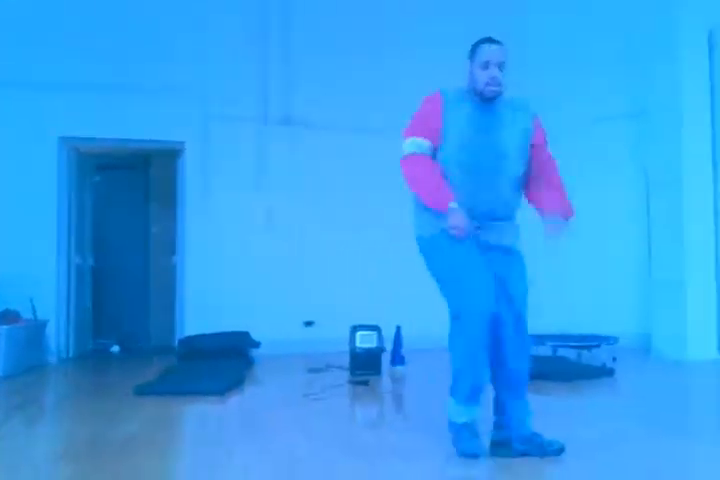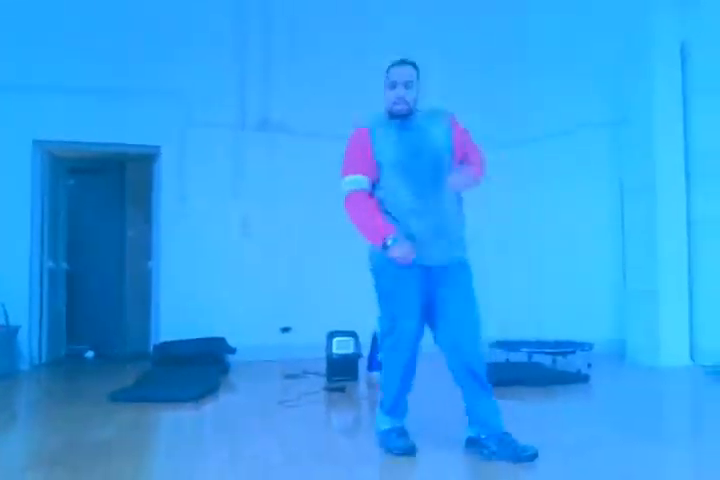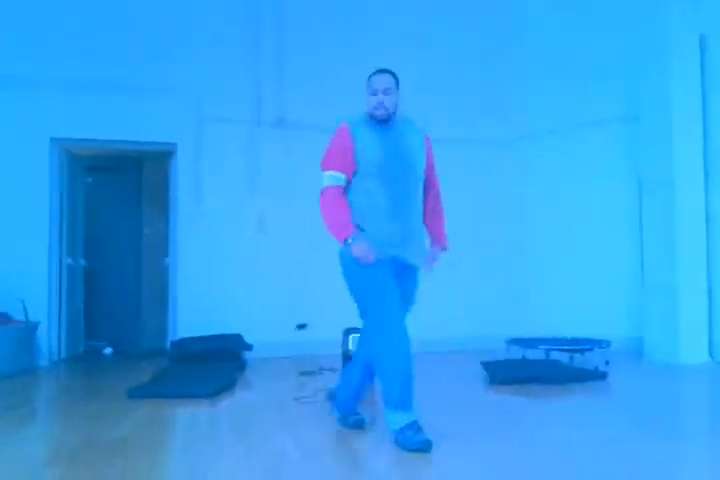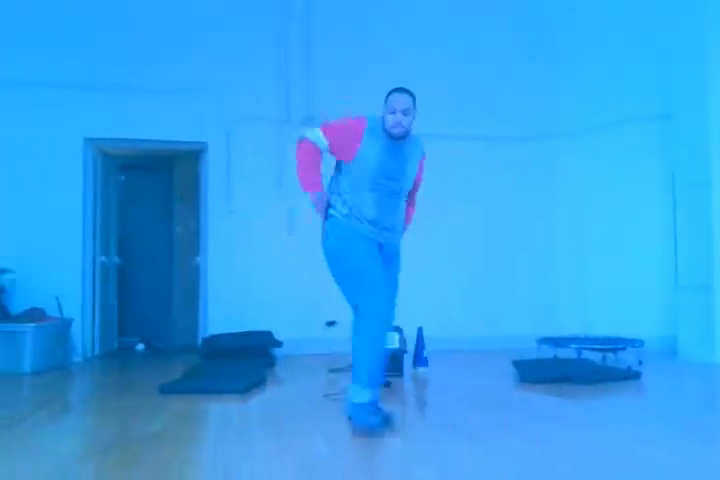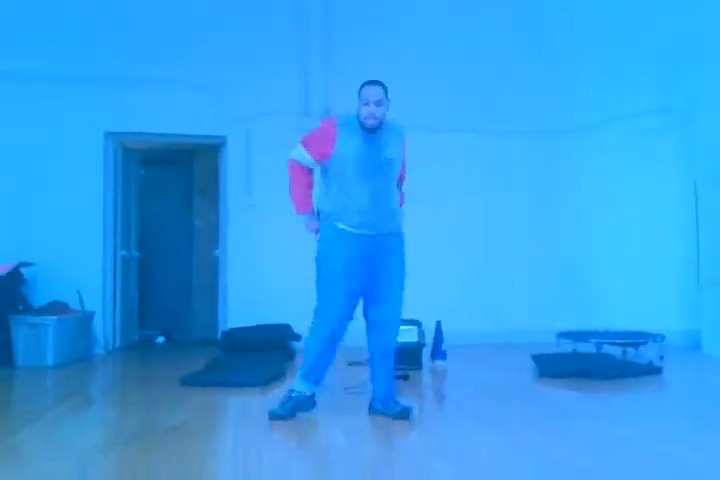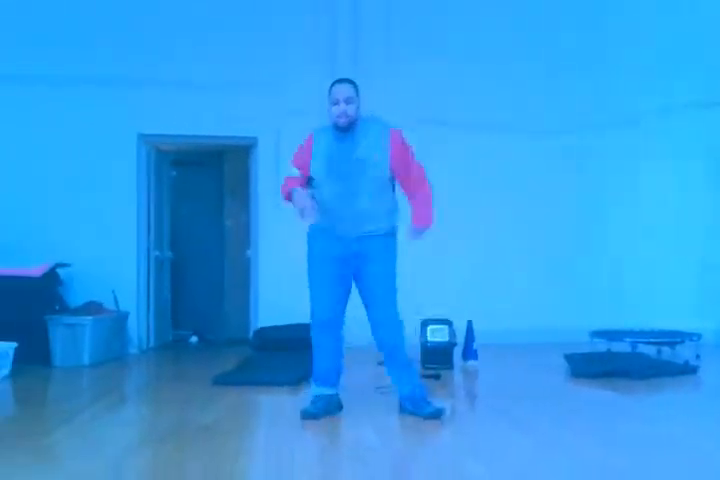
dt=0.1s
person 1, frame 1
left shoulder: (523, 118)
right shoulder: (442, 104)
left elbow: (541, 177)
right elbow: (414, 159)
left wrist: (556, 208)
right wrist: (447, 207)
left hip: (499, 241)
right hip: (448, 235)
left knee: (512, 329)
right knee: (477, 310)
left ankle: (514, 430)
right ankle: (464, 414)
person 1, frame 2
left shoulder: (445, 124)
right shoulder: (368, 136)
left elbow: (476, 164)
right elbow: (356, 195)
left wrist: (467, 175)
right wrist: (389, 240)
left hip: (448, 256)
right hip: (399, 255)
left knee: (463, 341)
right knee: (401, 341)
left ankle: (487, 429)
right ankle: (391, 424)
person 1, frame 3
left shoulder: (417, 138)
right shoulder: (349, 133)
left elbow: (429, 194)
right elbow: (330, 191)
left wrist: (438, 240)
right wrist: (352, 239)
left hip: (404, 253)
right hip: (364, 252)
left knee: (386, 333)
right knee: (389, 331)
left ankle: (345, 394)
right ankle: (401, 420)
person 1, frame 4
left shoulder: (416, 150)
right shoulder: (359, 131)
right elbow: (310, 142)
left wrist: (400, 226)
right wrist: (314, 188)
left hip: (385, 242)
right hip: (348, 234)
left knee: (378, 322)
right knee: (371, 304)
left ankle: (363, 400)
right ankle: (361, 396)
person 1, frame 5
left shoulder: (396, 138)
right shoulder: (334, 131)
right elbow: (299, 162)
right wrist: (305, 211)
left hip: (387, 239)
right hip: (342, 237)
left knee: (386, 319)
right knee: (331, 316)
left ankle: (384, 395)
right ankle: (304, 390)
person 1, frame 6
left shoulder: (389, 137)
right shoulder: (317, 139)
left elbow: (415, 180)
right elbow: (296, 176)
left wrist: (422, 216)
right wrist: (295, 191)
left hip: (375, 240)
right hip: (327, 239)
left knee: (385, 317)
right knee: (325, 318)
left ankle: (411, 392)
right ankle: (325, 392)
